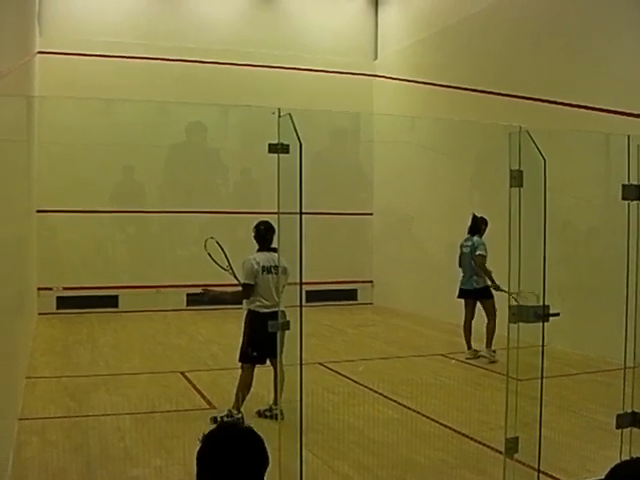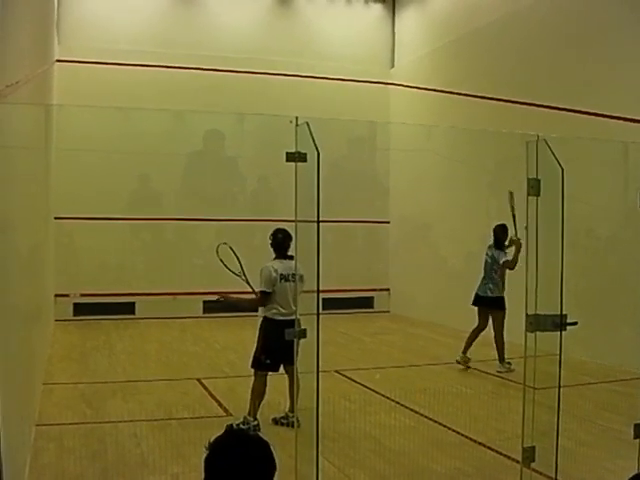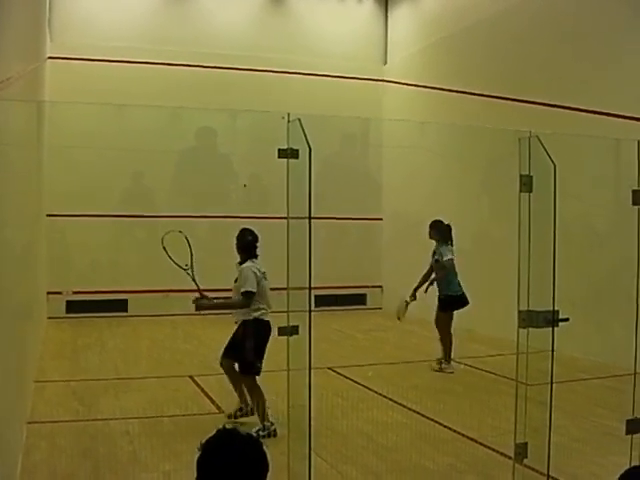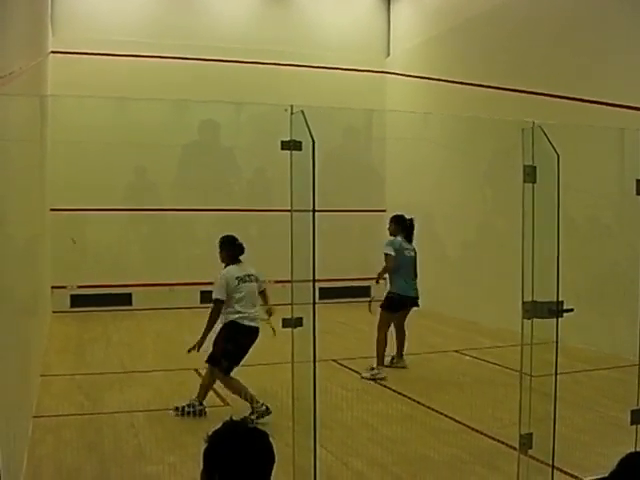
dt=0.7s
person 1, frame 1
left shoulder: (252, 261)
right shoulder: (282, 261)
left elbow: (246, 294)
right elbow: (278, 290)
left wrist: (217, 294)
left hip: (258, 317)
right hip: (276, 315)
left knee: (248, 366)
right knee: (277, 362)
left ankle: (236, 412)
right ankle: (276, 408)
person 1, frame 2
left shoulder: (269, 269)
right shoulder: (298, 268)
left elbow: (263, 301)
left wrist: (234, 300)
left hip: (274, 324)
right hip: (292, 323)
left knee: (260, 372)
right knee: (292, 370)
left ankle: (251, 419)
right ankle: (292, 415)
person 1, frame 3
left shoulder: (248, 269)
right shoulder: (249, 267)
left elbow: (245, 302)
right elbow: (242, 299)
left wrist: (212, 305)
right wrist: (212, 301)
left hip: (255, 325)
right hip: (247, 324)
left knee: (246, 375)
right knee: (226, 362)
left ankle: (267, 425)
right ankle: (245, 405)
person 1, frame 4
left shoulder: (226, 274)
right shoulder: (252, 271)
left elbow: (217, 309)
right elbow: (262, 292)
left wrist: (202, 338)
right wrist: (267, 307)
left hip: (236, 327)
right hip: (252, 328)
left knee: (221, 372)
right knee: (215, 364)
left ankle: (257, 406)
right ankle: (197, 404)
person 2, frame 1
left shoulder: (464, 242)
right shoulder: (479, 242)
right elbow: (480, 264)
right wrist: (492, 280)
left hip: (466, 285)
right hip: (479, 285)
left knee: (468, 317)
right knee: (491, 316)
left ankle: (470, 350)
right ankle: (488, 349)
person 2, frame 2
left shoulder: (492, 248)
right shoulder: (499, 253)
right elbow: (511, 265)
left wrist: (508, 245)
right wrist: (517, 248)
left hip: (482, 293)
right hip: (494, 296)
left knee: (480, 326)
right knee: (498, 330)
left ankle: (463, 355)
right ankle: (502, 363)
person 2, frame 3
left shoulder: (445, 249)
right shoulder: (436, 250)
left elbow: (450, 270)
right elbow: (429, 272)
left wrist: (434, 279)
right wrist: (415, 289)
left hip: (451, 293)
right hip: (445, 293)
left knee: (444, 327)
right knee: (441, 325)
left ankle: (448, 363)
right ankle: (446, 358)
person 2, frame 4
left shoulder: (392, 243)
right shoulder: (411, 247)
left elbow: (389, 266)
left wrist: (380, 274)
left hip: (399, 293)
right hip: (411, 293)
left knee: (382, 329)
right knee: (399, 324)
left ankle: (379, 369)
right ankle: (399, 359)
